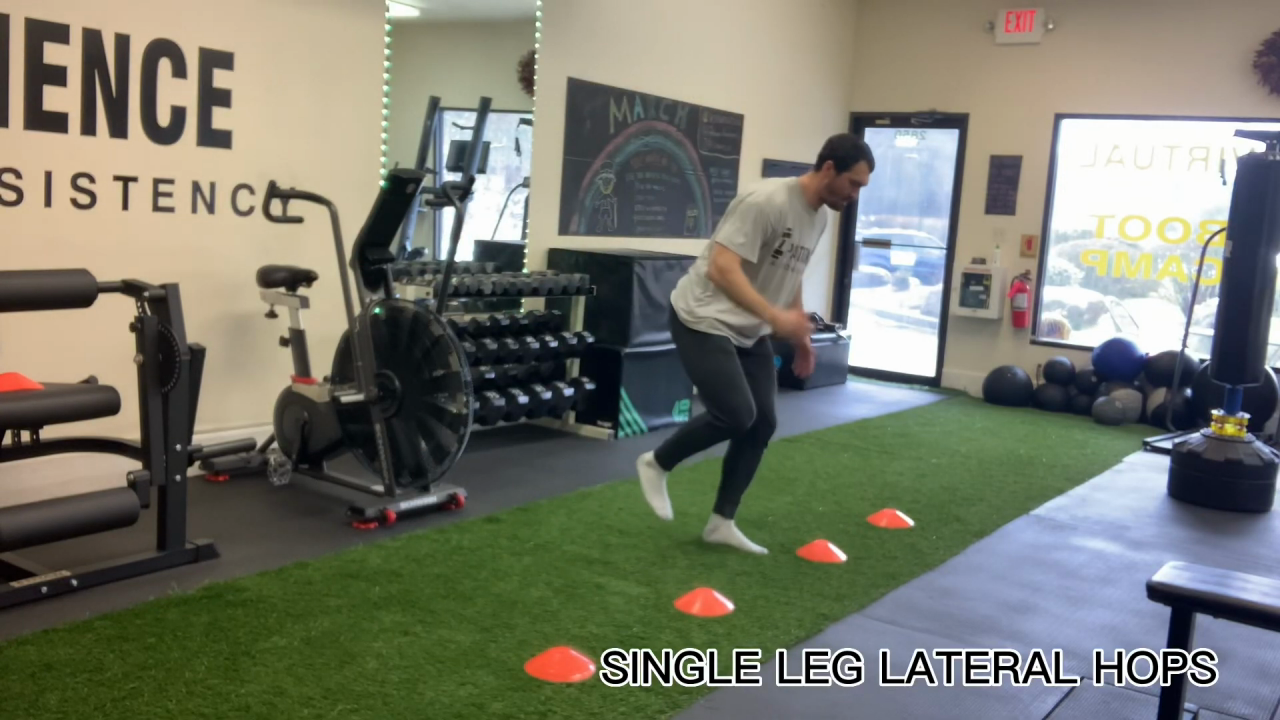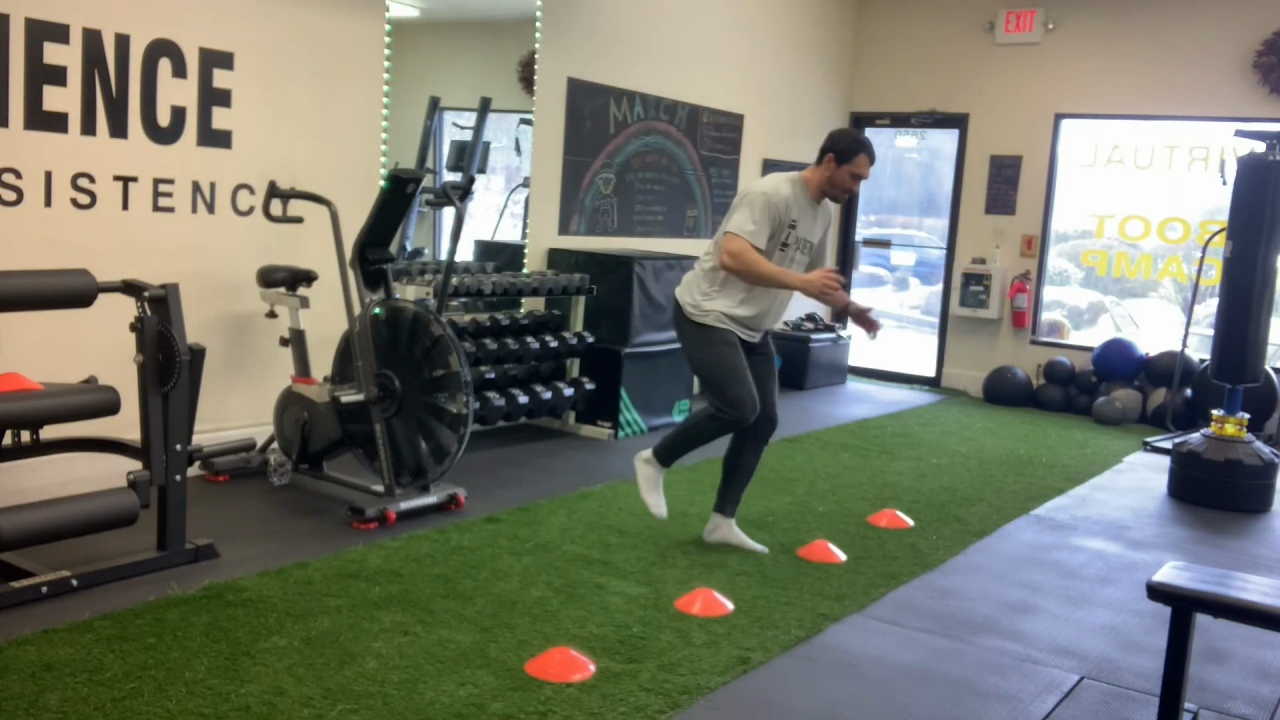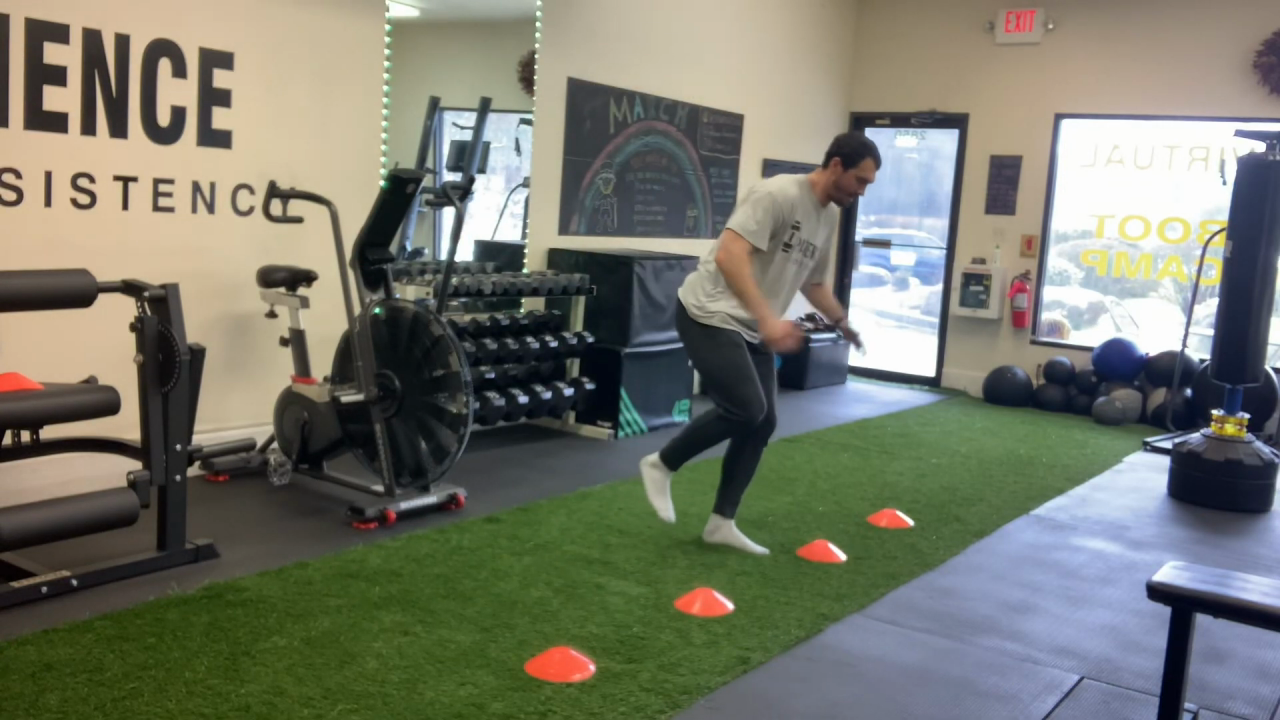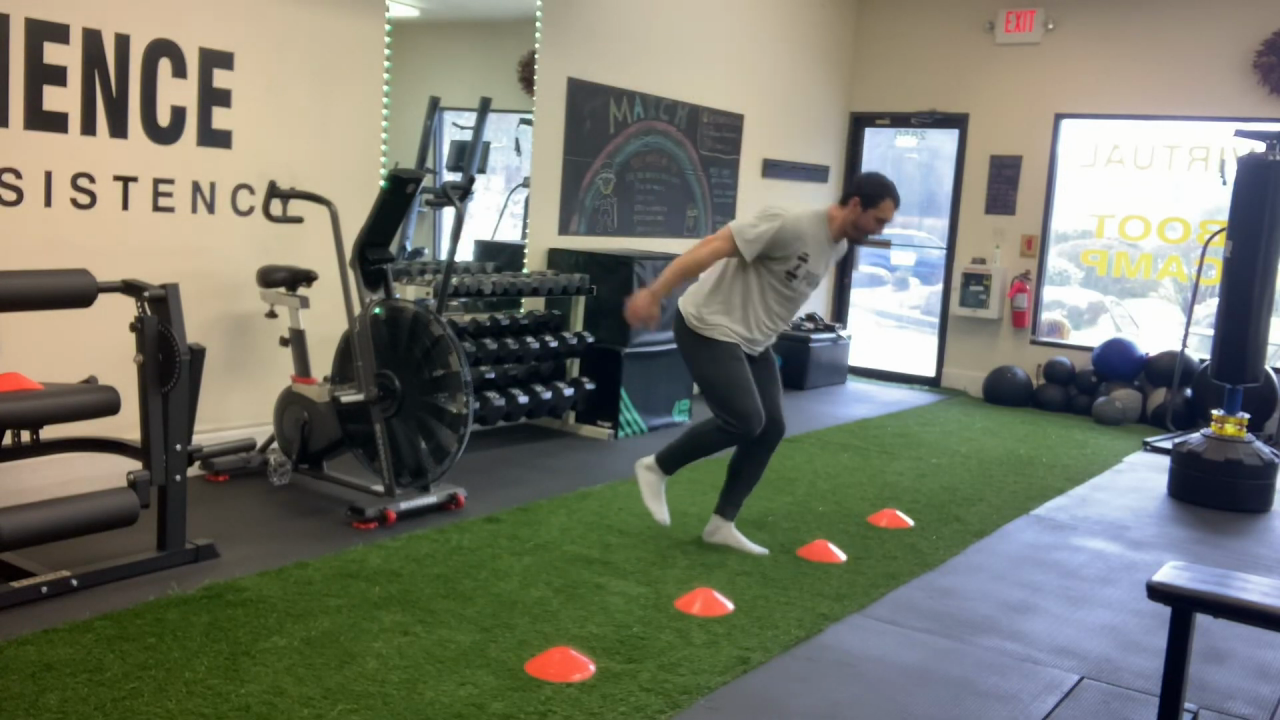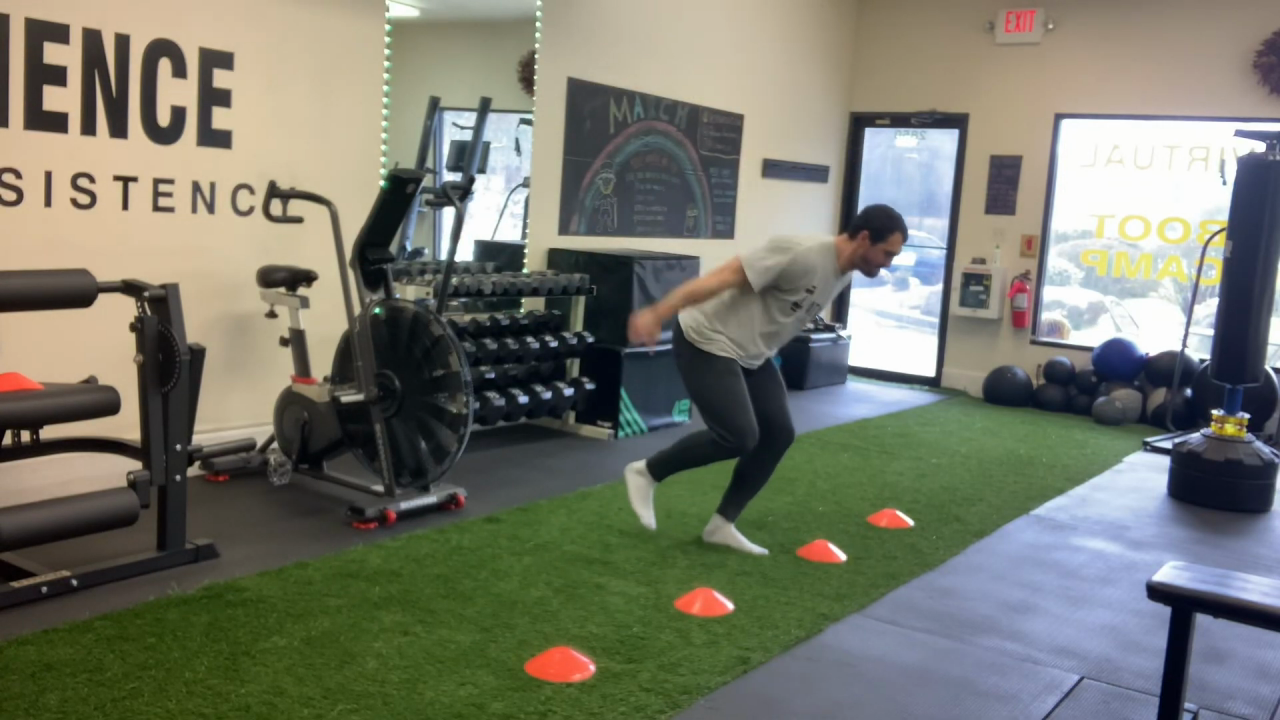
dt=0.2s
person 1, frame 1
left shoulder: (819, 218)
right shoulder: (765, 202)
right elbow: (721, 267)
left wrist: (800, 335)
right wrist: (774, 316)
left hip: (750, 331)
right hip: (704, 319)
left knee: (762, 423)
right knee: (735, 415)
left ankle: (721, 522)
right ankle: (656, 464)
person 1, frame 2
left shoulder: (825, 213)
right shoulder: (770, 195)
left elbow: (814, 272)
right elbow: (731, 256)
left wrist: (848, 307)
right wrist: (802, 282)
left hip: (752, 327)
right hip: (708, 314)
left knee: (762, 421)
right knee: (738, 408)
left ankle: (722, 522)
right ankle: (653, 460)
person 1, frame 3
left shoulder: (830, 216)
right shoulder: (777, 195)
left elbow: (812, 280)
right elbow: (730, 254)
left wrist: (843, 324)
right wrist: (767, 317)
left hip: (751, 328)
right hip: (714, 318)
left knee: (761, 421)
right knee: (745, 409)
left ankle: (721, 522)
right ankle: (660, 465)
person 1, frame 4
left shoulder: (838, 246)
right shoulder: (792, 225)
right elbow: (717, 246)
right wrist: (654, 293)
left hip: (751, 338)
right hip: (710, 328)
left knee: (770, 428)
right knee: (745, 421)
left ankle: (722, 523)
right ankle: (656, 469)
person 1, frame 5
left shoulder: (841, 275)
right shoulder: (801, 255)
right elbow: (726, 275)
right wrist: (659, 314)
left hip: (746, 350)
right hip: (707, 343)
left knee: (779, 434)
right knee: (740, 436)
left ankle: (722, 525)
right ankle: (646, 472)
